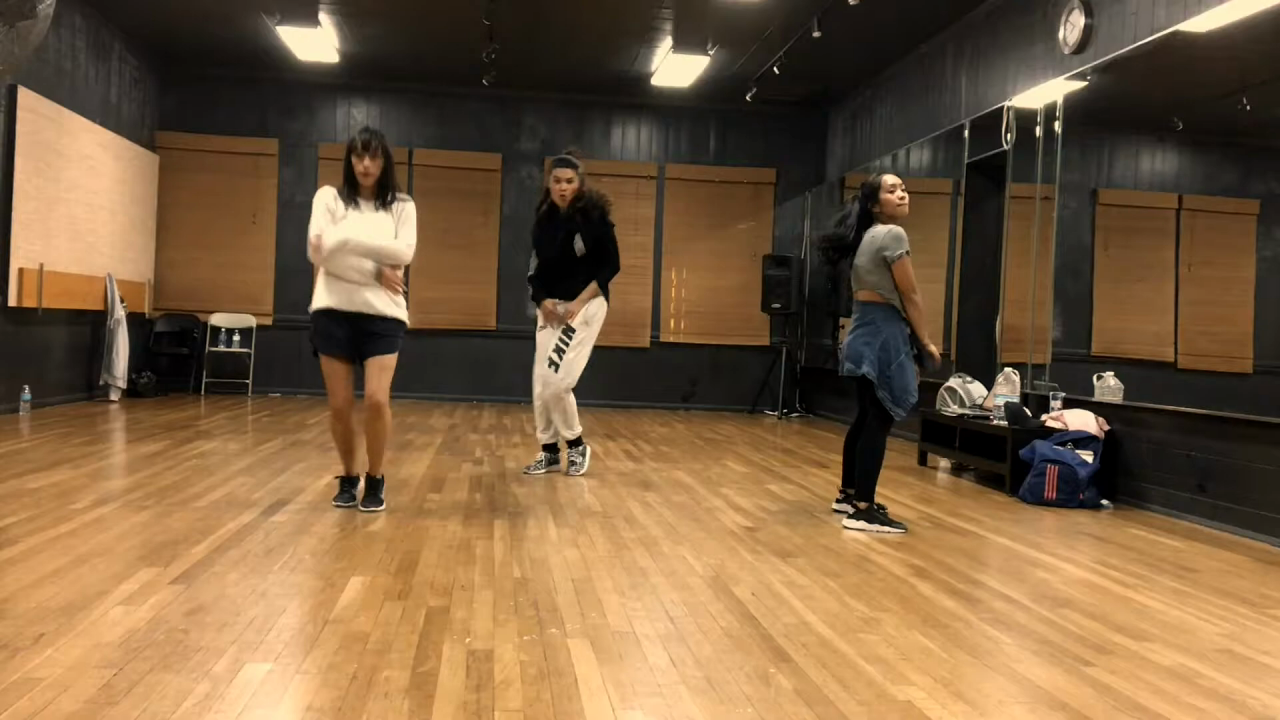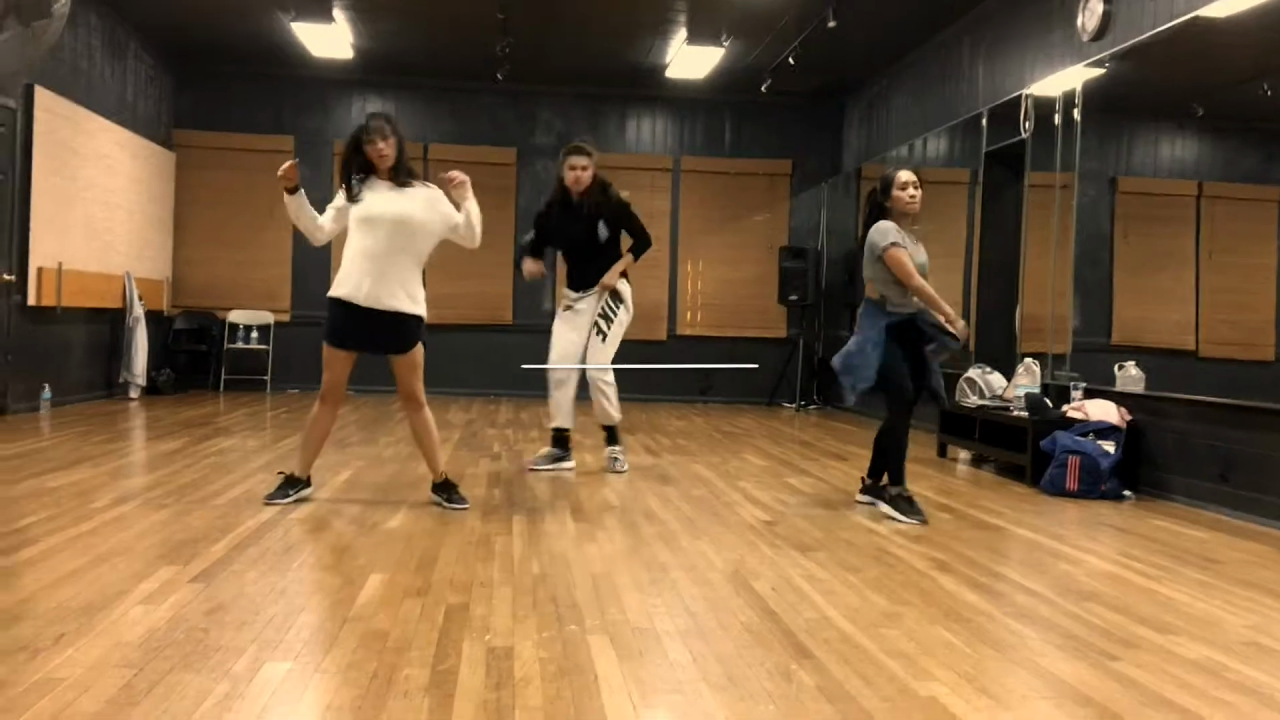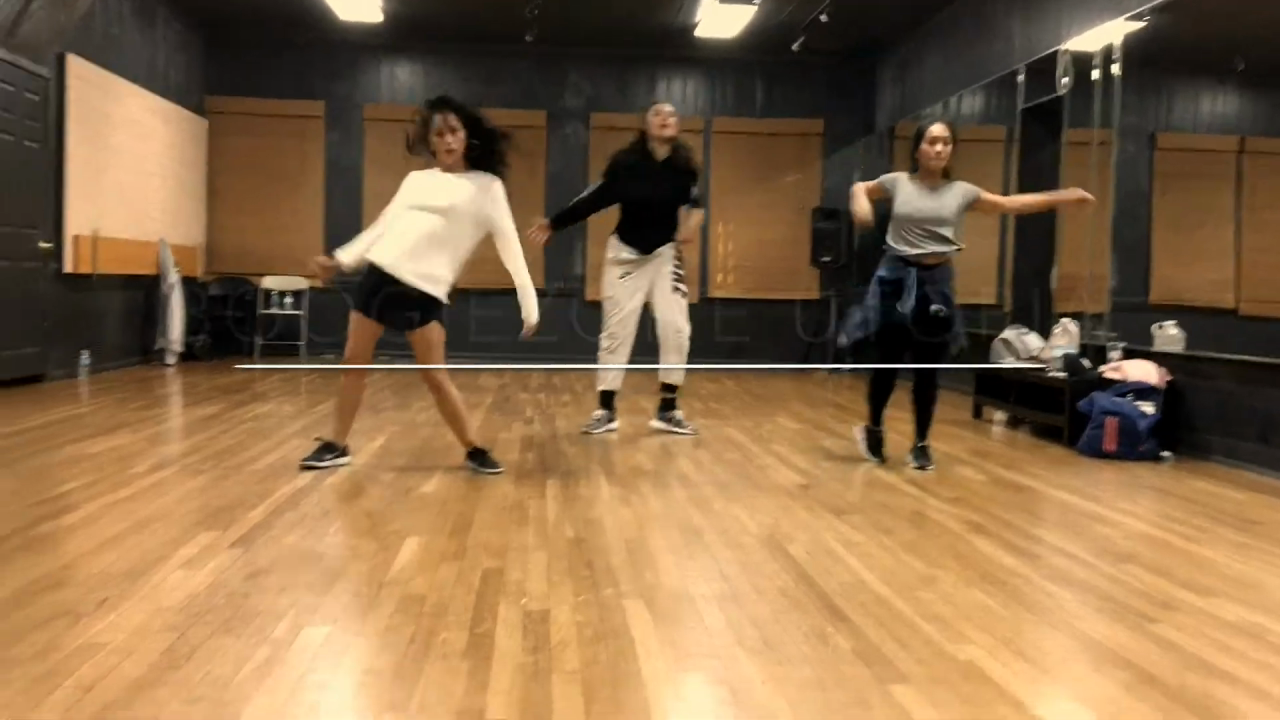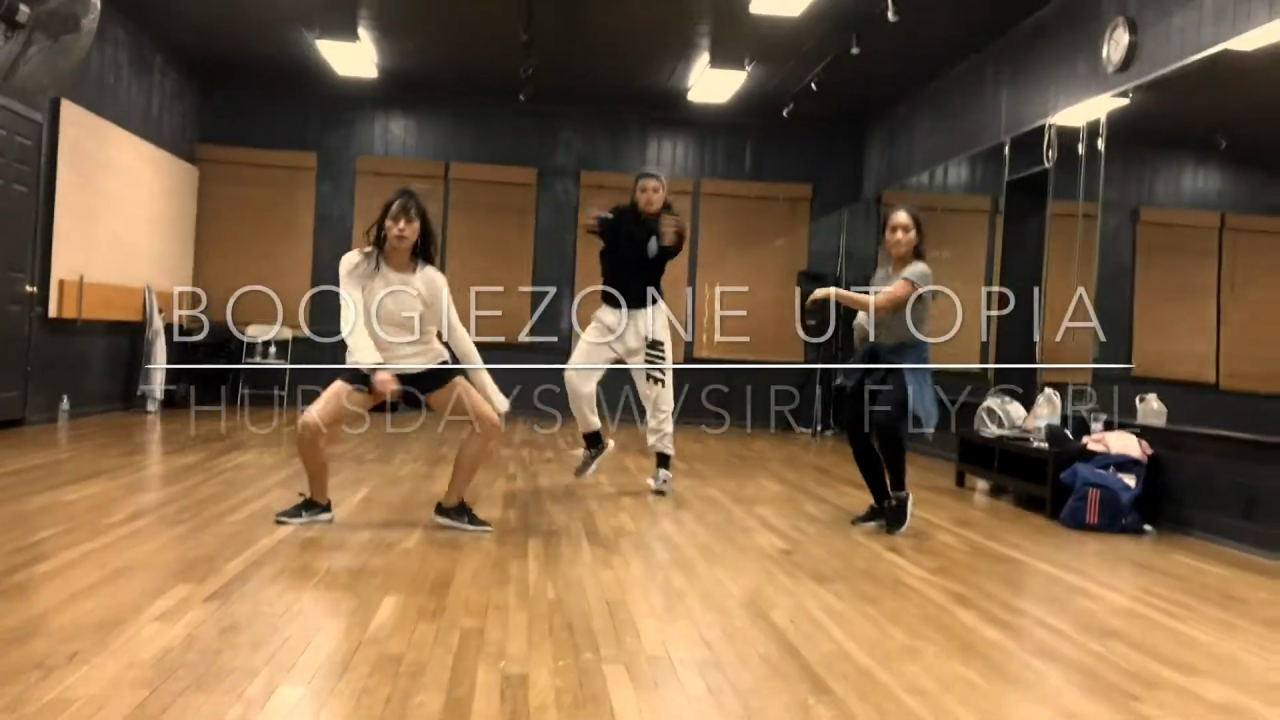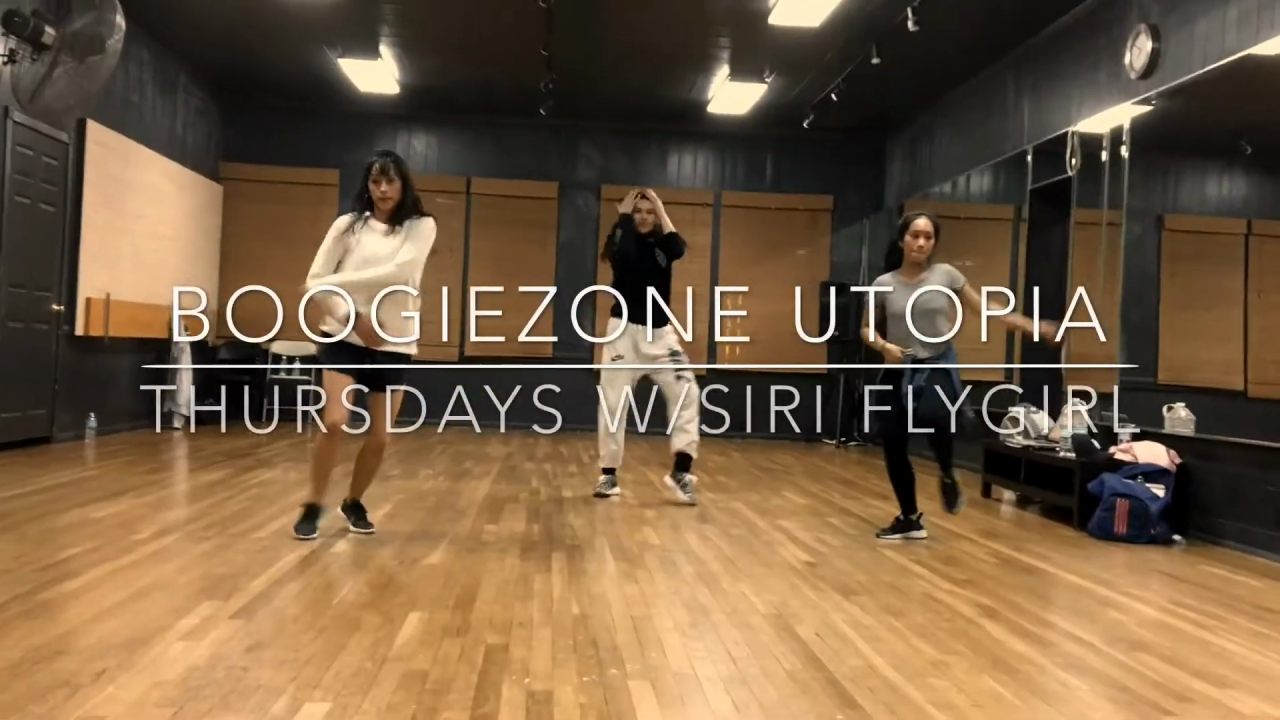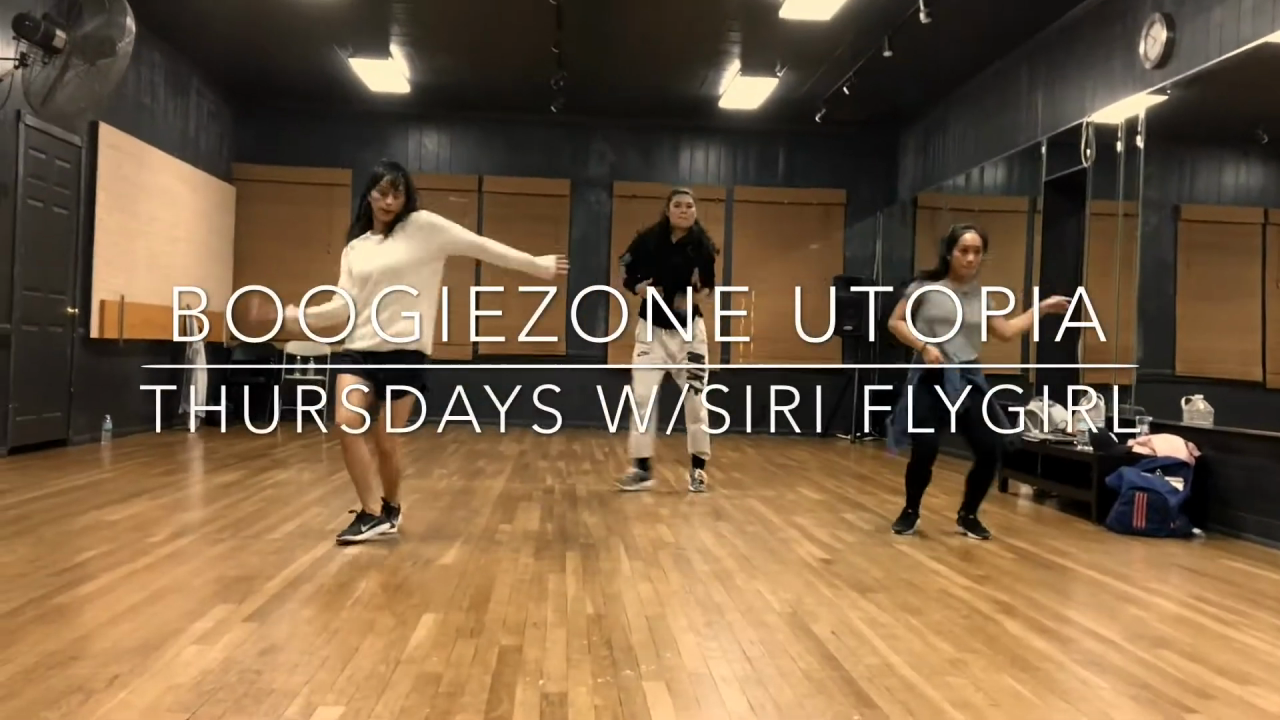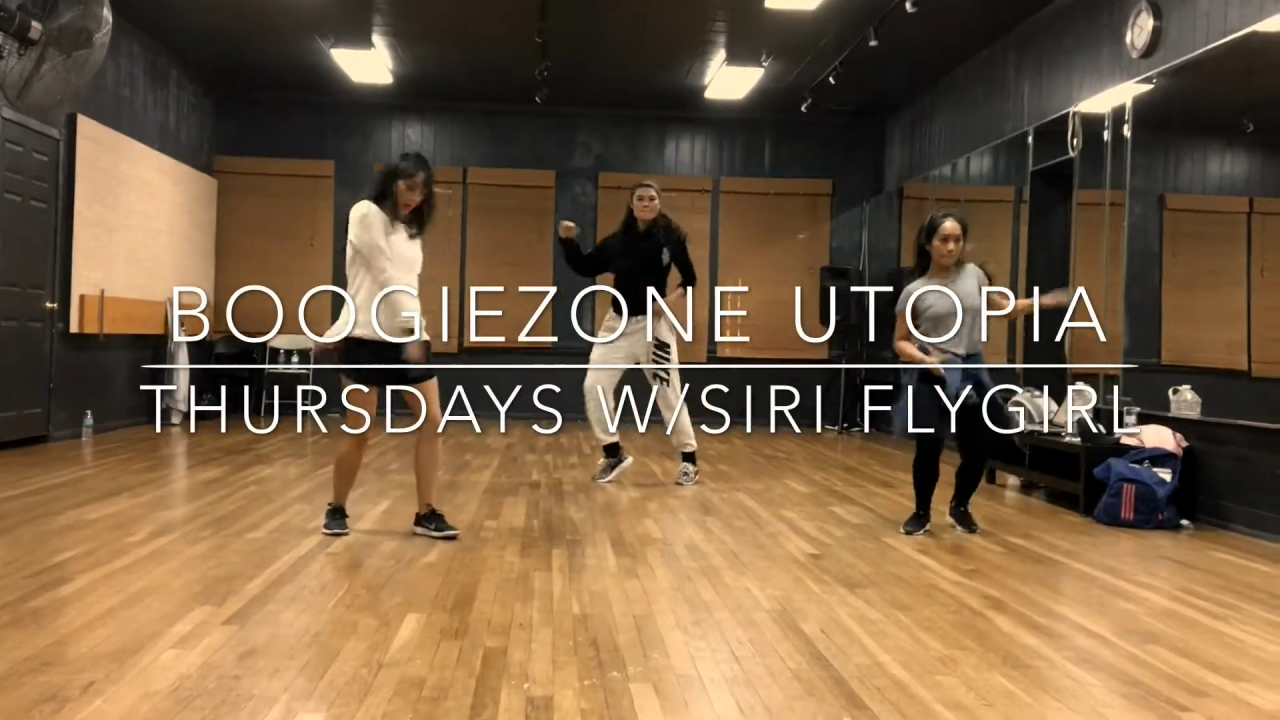
dt=0.5s
person 1, frame 1
left shoulder: (401, 206)
right shoulder: (329, 198)
left elbow: (402, 253)
right elbow: (319, 251)
left wrist: (341, 238)
right wrist: (375, 270)
left hip: (384, 315)
right hip: (333, 312)
left knee: (376, 399)
right knee: (341, 404)
left ankle: (375, 479)
right ankle: (350, 476)
person 1, frame 2
left shoulder: (425, 195)
right shoulder: (355, 189)
left elbow: (471, 239)
right elbow: (319, 233)
left wrist: (467, 199)
right wrist: (293, 191)
left hip: (401, 308)
right hip: (348, 303)
left knee: (414, 398)
right knee: (329, 394)
left ankle: (441, 482)
right ankle: (299, 478)
person 1, frame 3
left shoulder: (486, 185)
right shoulder: (417, 180)
left elbow: (509, 246)
right elbow: (385, 226)
left wrist: (529, 304)
right wrist: (341, 260)
left hip: (425, 287)
right hip: (382, 274)
left knee: (436, 378)
right knee: (353, 361)
left ankle: (475, 451)
right ankle: (336, 445)
person 1, frame 4
left shoulder: (431, 279)
right shoulder: (356, 264)
left elbow: (458, 336)
right elbow: (354, 322)
left wrist: (493, 394)
right wrist: (375, 370)
left hip: (426, 365)
right hip: (373, 366)
left knee: (489, 419)
right knee: (310, 425)
left ankle: (452, 505)
right ankle: (319, 502)
person 1, frame 5
left shoulder: (422, 227)
right shoulder: (348, 226)
left elbow: (394, 273)
right elbow: (316, 275)
left wrist: (332, 284)
right wrist: (350, 316)
left hip: (394, 345)
right hip: (344, 339)
left knee: (379, 438)
right knee: (335, 423)
left ankle: (354, 502)
right ankle: (313, 506)
person 1, frame 6
left shoulder: (422, 225)
right shoulder: (354, 249)
left elbow: (475, 245)
right elbow: (345, 306)
left wrist: (535, 265)
right wrist: (290, 316)
left hip: (406, 350)
right hip: (359, 347)
left knee: (385, 441)
right knee: (348, 423)
left ankle: (390, 507)
right ankle: (372, 513)
person 1, frame 7
left shoulder: (412, 230)
right shoulder: (366, 213)
right elbow: (382, 274)
right wrist: (407, 326)
left hip: (410, 339)
right hip: (366, 339)
left knee: (431, 423)
right knee: (359, 432)
left ankle: (426, 513)
right ankle: (337, 509)
person 2, frame 1
left shoulder: (869, 236)
right shoulder: (892, 234)
right elbow: (909, 295)
left wrist: (913, 336)
right wrist: (926, 341)
left hip: (868, 328)
right hip: (882, 330)
left knee: (868, 417)
right knee: (879, 421)
left ankle: (849, 494)
right ankle: (863, 509)
person 2, frame 2
left shoulder: (913, 240)
right shoulder: (883, 230)
left elbow: (914, 286)
right elbow: (913, 283)
left wrist: (943, 322)
right wrist: (951, 316)
left hip: (908, 327)
right hip: (882, 325)
left knee: (902, 408)
right knee: (901, 401)
left ankle: (872, 484)
right ankle: (896, 491)
person 2, frame 3
left shoulder: (962, 192)
right shoulder: (897, 183)
left elbow: (1009, 204)
right elbow: (861, 188)
left wrist: (1061, 197)
right wrist: (860, 206)
left hip: (934, 281)
right hip: (896, 278)
left knee: (927, 368)
right knee: (887, 363)
left ankle: (921, 443)
right ankle: (873, 429)
person 2, frame 4
left shoulder: (919, 272)
right shoulder: (883, 271)
left elbow: (879, 306)
left wrist: (834, 293)
right wrist: (860, 324)
left hip: (904, 362)
right hip: (873, 359)
left knee: (887, 425)
right knee: (855, 429)
left ankle: (899, 496)
right ankle: (882, 503)
person 2, frame 5
left shoulder: (945, 274)
right shoulder: (883, 285)
left elbow: (980, 308)
right elbow: (868, 329)
left wrist: (1027, 326)
right wrist: (881, 345)
left hip: (937, 366)
right hip: (900, 371)
left knee: (933, 421)
right knee: (893, 446)
left ankle: (948, 478)
right ankle: (910, 519)
person 2, frame 6
left shoulder: (981, 294)
right shoulder: (924, 287)
left elbow: (1006, 332)
right elbow: (896, 322)
left wrist: (1042, 308)
right wrist: (923, 347)
left hip: (969, 380)
right hip: (930, 379)
left knee: (990, 452)
right knee: (924, 451)
left ankle: (968, 515)
right ankle: (911, 510)
person 2, frame 7
left shoulder: (973, 274)
right shoulder: (914, 293)
left elbow: (1003, 307)
right elbow: (901, 342)
left wrist: (1042, 302)
right wrist: (925, 360)
left hip: (973, 372)
right hip: (932, 377)
left knee: (976, 452)
right knee: (928, 447)
left ankle: (959, 506)
right ankle: (921, 513)
person 3, frame 1
left shoulder: (594, 216)
right shoulder: (544, 221)
left elbow: (611, 265)
right elbow: (536, 270)
left wrist: (580, 301)
right wrist: (540, 299)
left hip: (586, 305)
right hip: (552, 307)
left knee: (556, 381)
right knee: (542, 384)
left ankle: (577, 446)
right ankle: (549, 451)
person 3, frame 2
left shoulder: (610, 203)
right shoulder: (554, 209)
left elbow: (643, 239)
right elbow: (536, 244)
left wrist: (617, 271)
right wrist: (530, 261)
left hip: (611, 293)
right hip: (575, 296)
left knee: (597, 369)
right knee: (560, 368)
left ankle: (614, 443)
right ankle: (560, 447)
person 3, frame 3
left shoulder: (684, 165)
right shoulder: (626, 162)
left elbow: (694, 198)
right elbow: (596, 197)
left wrist: (694, 218)
right wrist: (554, 223)
left hip: (665, 254)
right hip: (625, 254)
left knee: (677, 330)
right knee: (616, 331)
left ankle: (668, 409)
right ankle: (606, 410)
person 3, frame 4
left shoulder: (671, 229)
right shoulder: (619, 220)
left elbow: (665, 253)
right elbow: (601, 226)
left wrist: (667, 239)
right wrist: (593, 222)
left hip: (648, 315)
right hip: (609, 313)
left knee: (658, 393)
right knee: (575, 375)
left ankle: (662, 468)
right ankle: (594, 442)
person 3, frame 5
left shoulder: (664, 242)
right shoulder: (619, 244)
left elbow: (675, 250)
right elbow: (624, 259)
left wrist: (661, 210)
right wrist: (622, 216)
left hip: (660, 332)
right hip: (624, 330)
left knee: (688, 396)
right knee: (613, 405)
left ankle: (681, 471)
right ankle: (608, 475)
person 3, frame 6
left shoulder: (701, 248)
right shoulder: (648, 240)
left elbow: (709, 287)
right elbow: (626, 269)
left wrist: (699, 296)
right wrist: (641, 288)
left hip: (687, 330)
right hip: (651, 329)
left knee: (696, 401)
right knee: (642, 396)
left ankle: (697, 468)
right ankle: (641, 467)
person 3, frame 7
left shoulder: (671, 237)
right shoulder: (617, 241)
left elbow: (689, 276)
right elbow: (585, 266)
left wrist: (676, 297)
right wrist: (568, 240)
left hip: (655, 322)
right hip: (619, 321)
left knee: (668, 393)
right knee: (595, 387)
left ankle: (689, 460)
right ankle: (614, 455)
